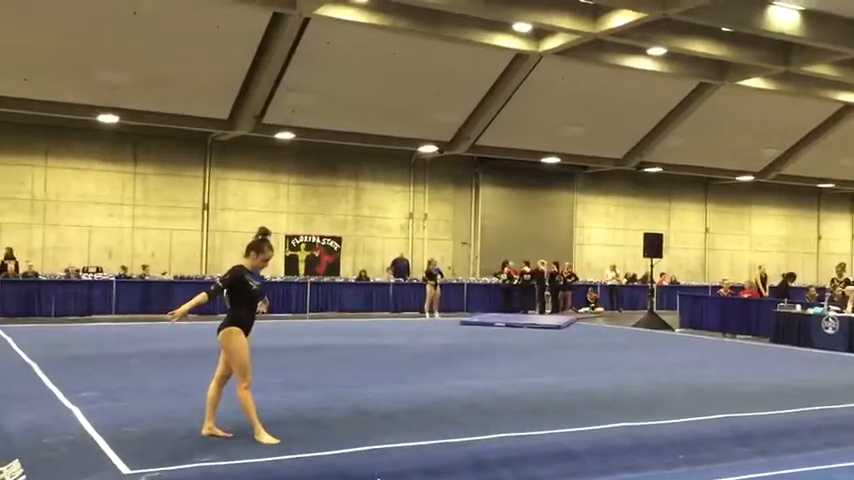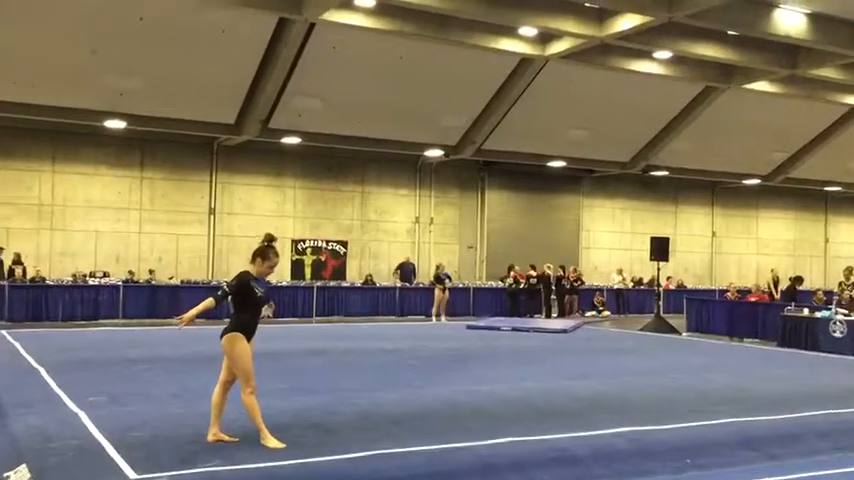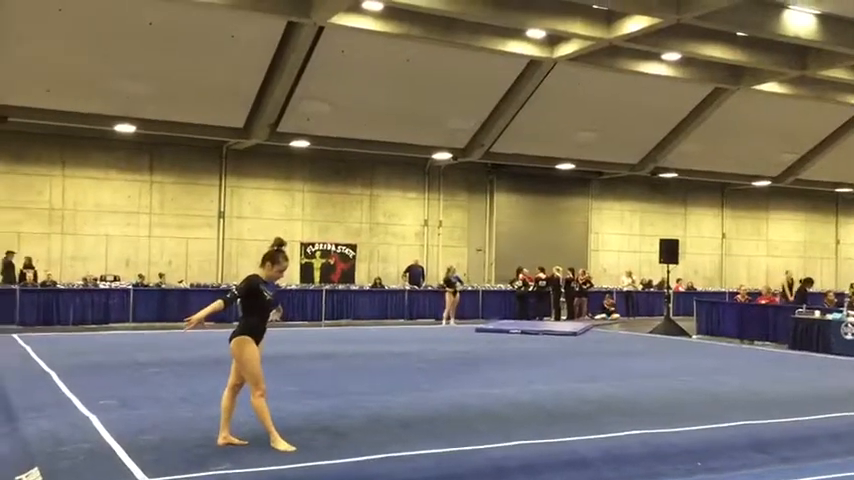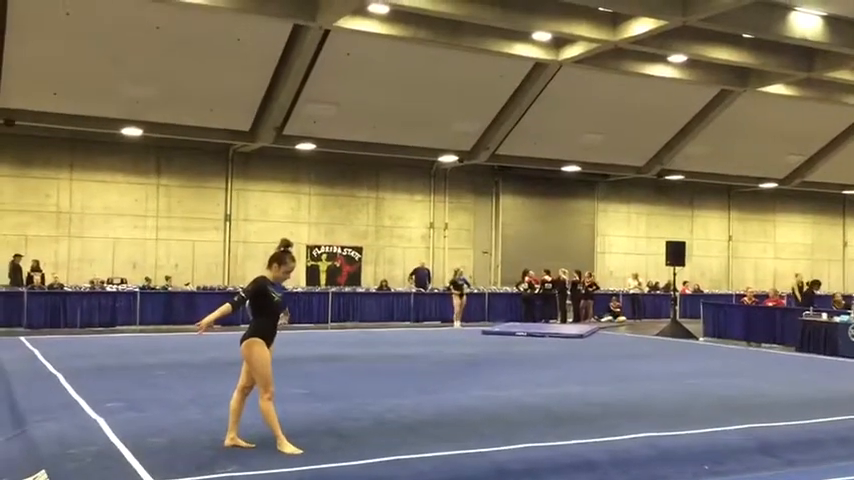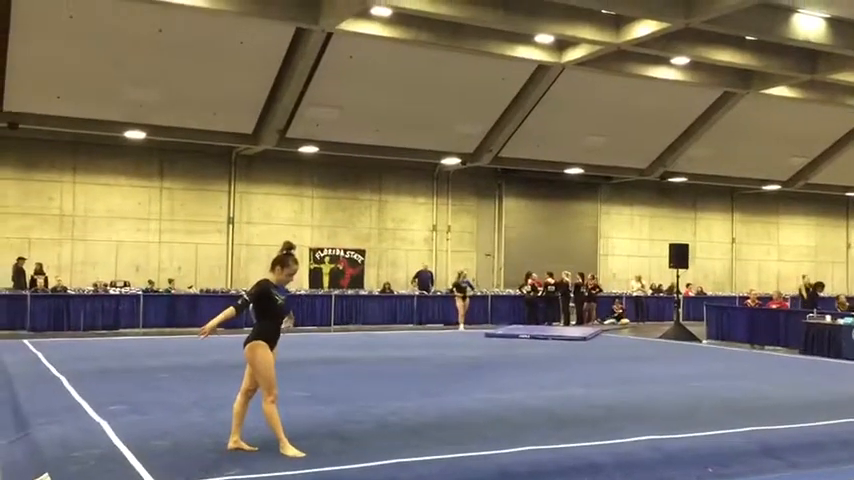
dt=0.2s
person 1, frame 1
left shoulder: (254, 275)
right shoulder: (237, 273)
right elbow: (212, 292)
left wrist: (261, 303)
right wrist: (186, 307)
left hip: (240, 330)
right hip: (232, 330)
left knee: (221, 378)
right knee: (245, 381)
left ankle: (209, 425)
right ankle: (258, 431)
person 1, frame 2
left shoulder: (258, 281)
right shoulder: (243, 279)
right elbow: (219, 297)
left wrist: (266, 308)
right wrist: (194, 312)
left hip: (243, 336)
right hip: (235, 336)
left knee: (225, 383)
right knee: (249, 387)
left ankle: (214, 431)
right ankle: (264, 435)
person 1, frame 3
left shoulder: (267, 285)
right shoulder: (252, 282)
right elbow: (228, 299)
left wrist: (275, 311)
right wrist: (202, 314)
left hip: (253, 339)
right hip: (243, 339)
left knee: (234, 386)
right knee: (259, 390)
left ankle: (224, 434)
right ankle: (274, 437)
person 1, frame 4
left shoulder: (276, 287)
right shoulder: (260, 284)
right elbow: (236, 302)
left wrist: (282, 315)
right wrist: (211, 318)
left hip: (264, 341)
right hip: (254, 341)
left knee: (243, 388)
right knee: (267, 392)
left ankle: (231, 436)
right ankle: (281, 441)
person 1, frame 5
left shoulder: (279, 290)
right shoulder: (263, 287)
right elbow: (240, 306)
right wrist: (215, 322)
left hip: (267, 344)
right hip: (258, 344)
left knee: (247, 391)
right knee: (270, 395)
left ankle: (234, 439)
right ankle: (284, 444)
